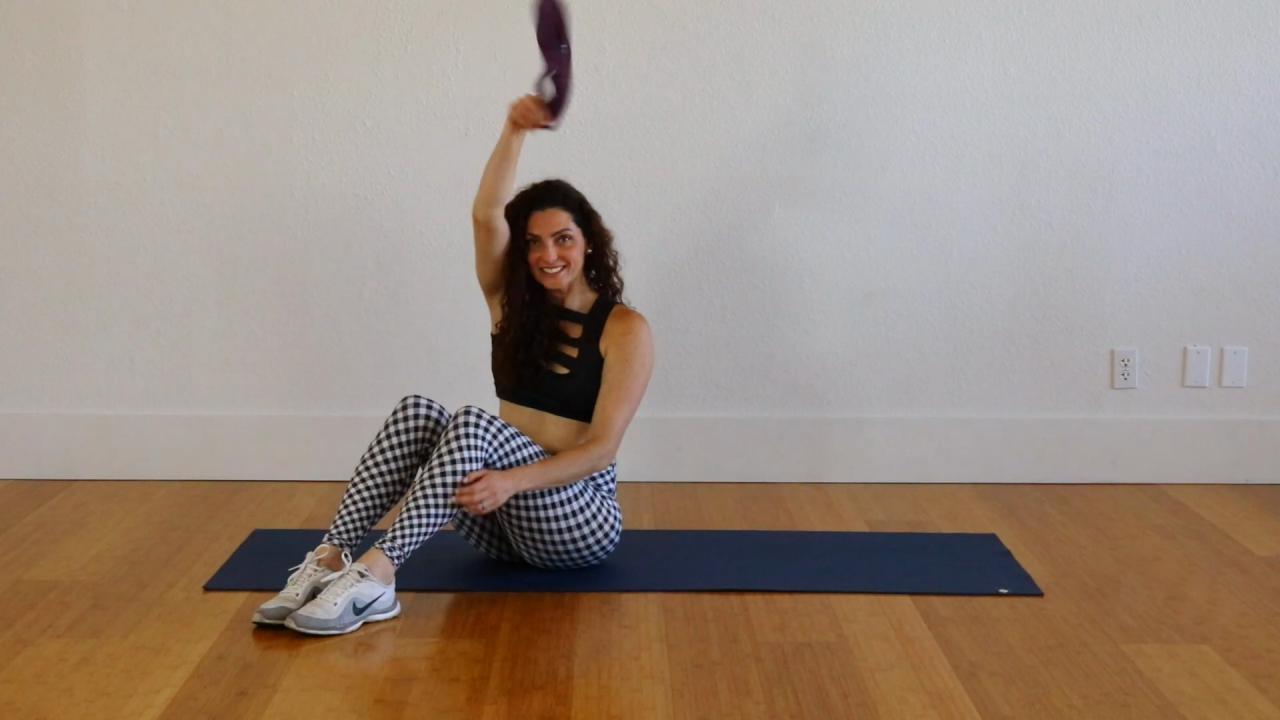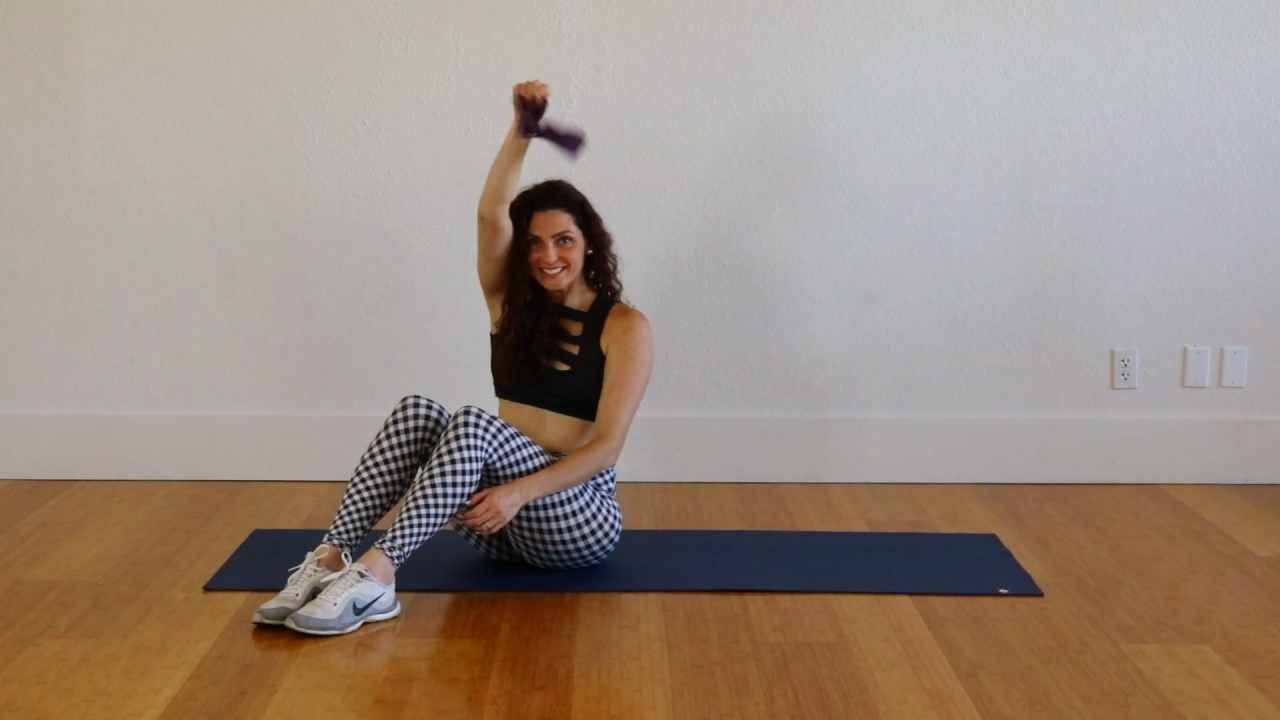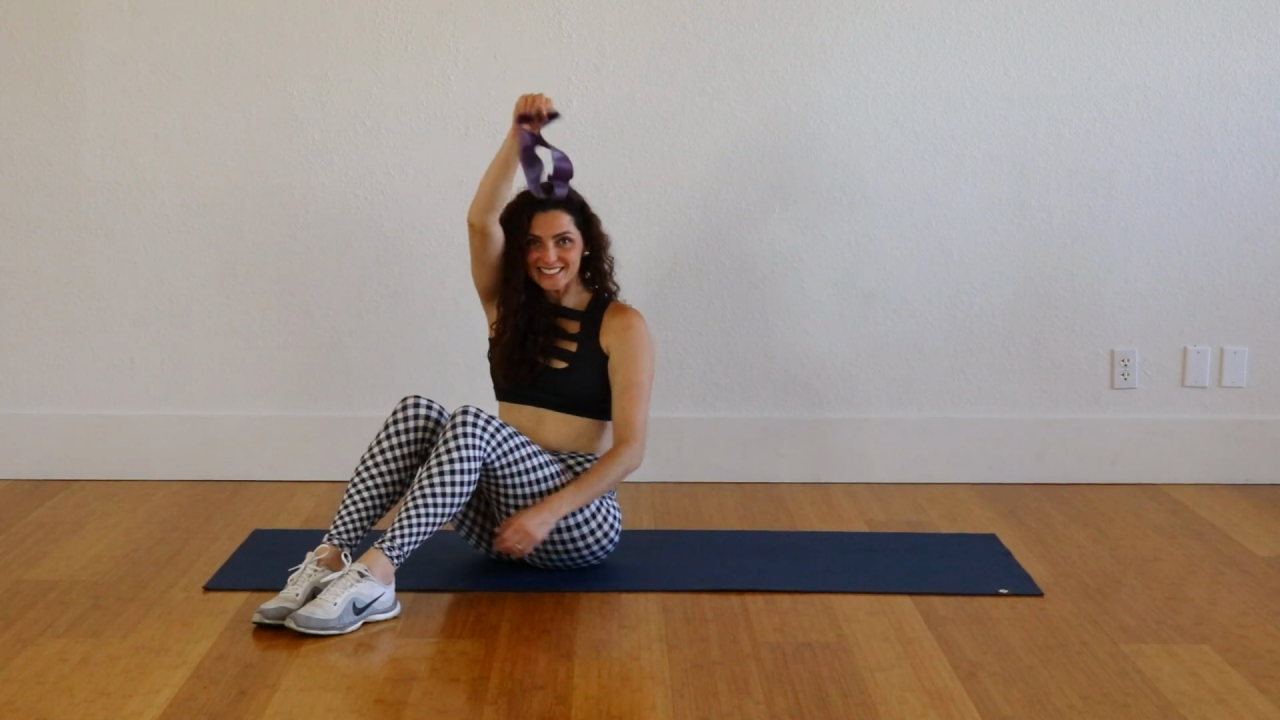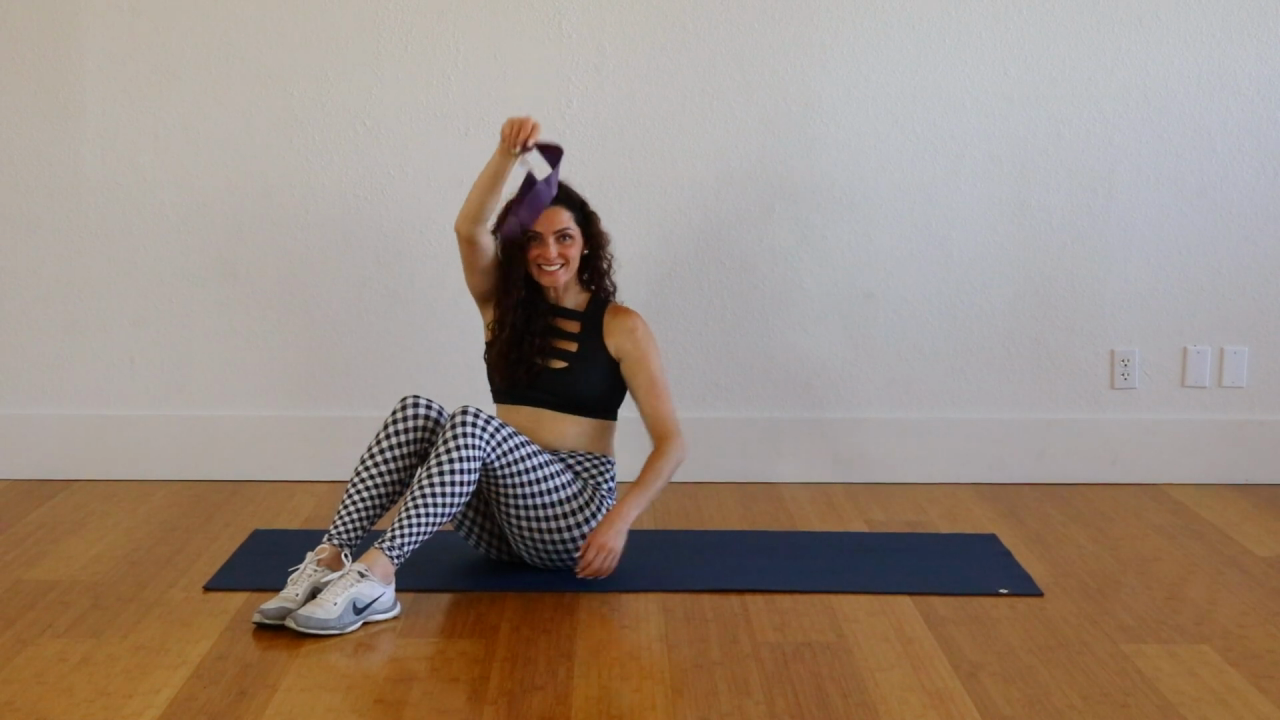
dt=0.2s
person 1, frame 1
left shoulder: (625, 329)
right shoulder: (511, 302)
left elbow: (602, 447)
right elbow: (487, 218)
left wrist: (512, 477)
right wrist: (511, 132)
left hip: (581, 518)
right hip: (507, 514)
left knee: (474, 424)
right knee: (417, 412)
left ankle: (378, 573)
right ankle: (330, 559)
person 1, frame 2
left shoulder: (624, 326)
right shoulder: (509, 301)
left elbow: (608, 444)
right elbow: (491, 214)
left wrist: (520, 492)
right wrist: (521, 126)
left hip: (580, 520)
right hip: (509, 517)
left knee: (473, 426)
right knee: (417, 412)
left ankle: (377, 575)
right ankle: (330, 559)
person 1, frame 3
left shoulder: (621, 326)
right shoulder: (507, 304)
left elbow: (630, 445)
right elbow: (482, 221)
left wrist: (549, 512)
right wrist: (518, 135)
left hip: (580, 519)
right hip: (505, 516)
left knee: (473, 424)
right knee: (417, 413)
left ankle: (377, 573)
right ankle: (329, 559)
person 1, frame 4
left shoulder: (621, 327)
right shoulder: (503, 302)
left elbow: (671, 447)
right elbow: (469, 228)
left wrist: (619, 520)
right wrist: (509, 152)
left hip: (576, 518)
right hip: (500, 519)
left knee: (473, 424)
right knee: (415, 412)
left ankle: (376, 576)
right ankle: (331, 561)
